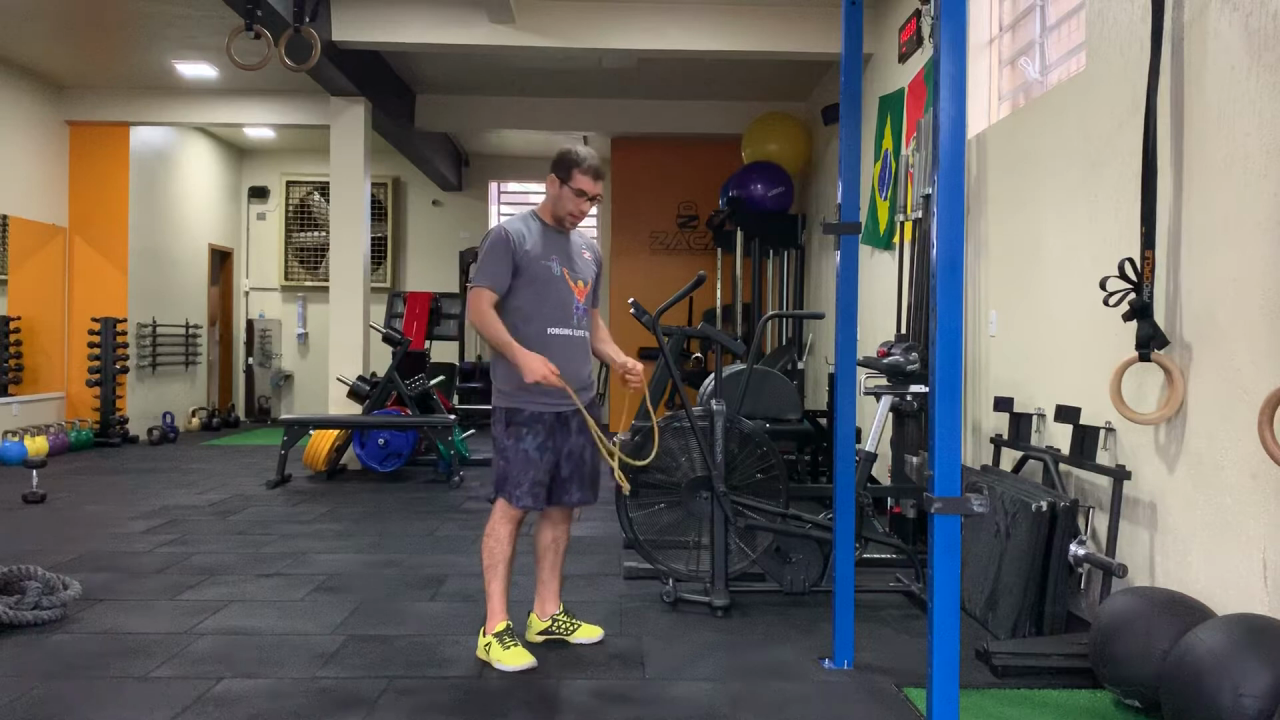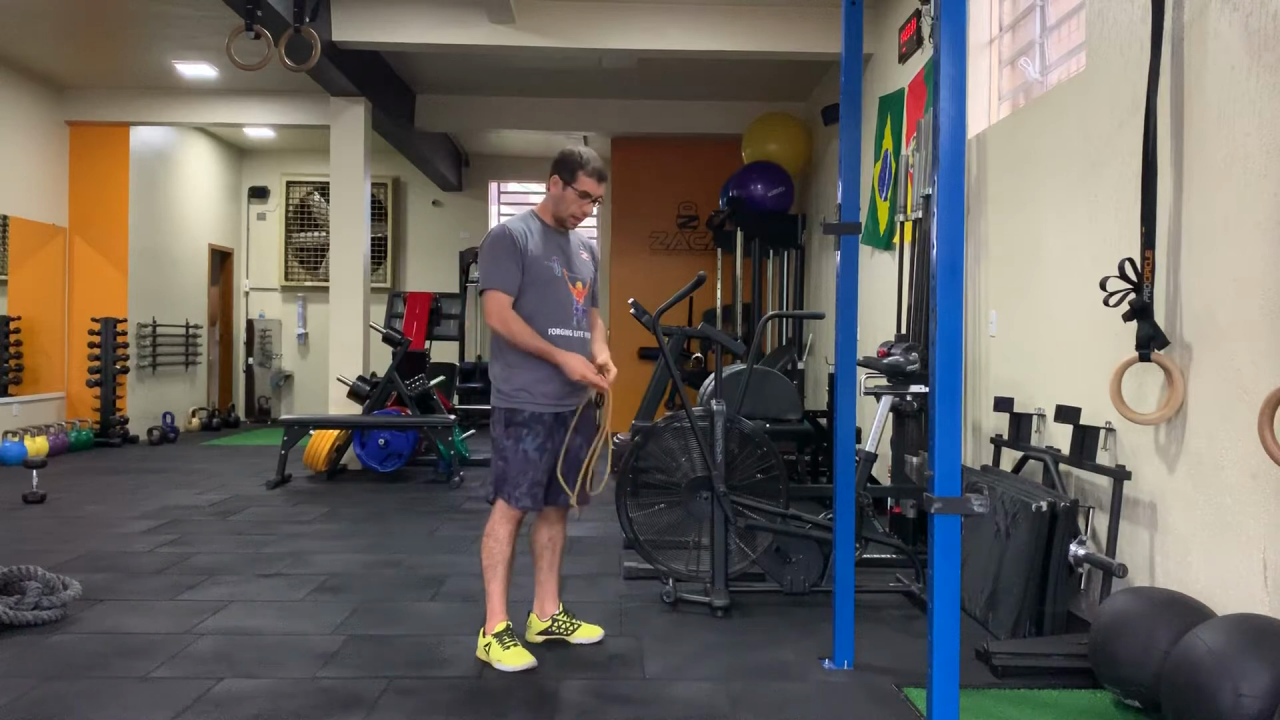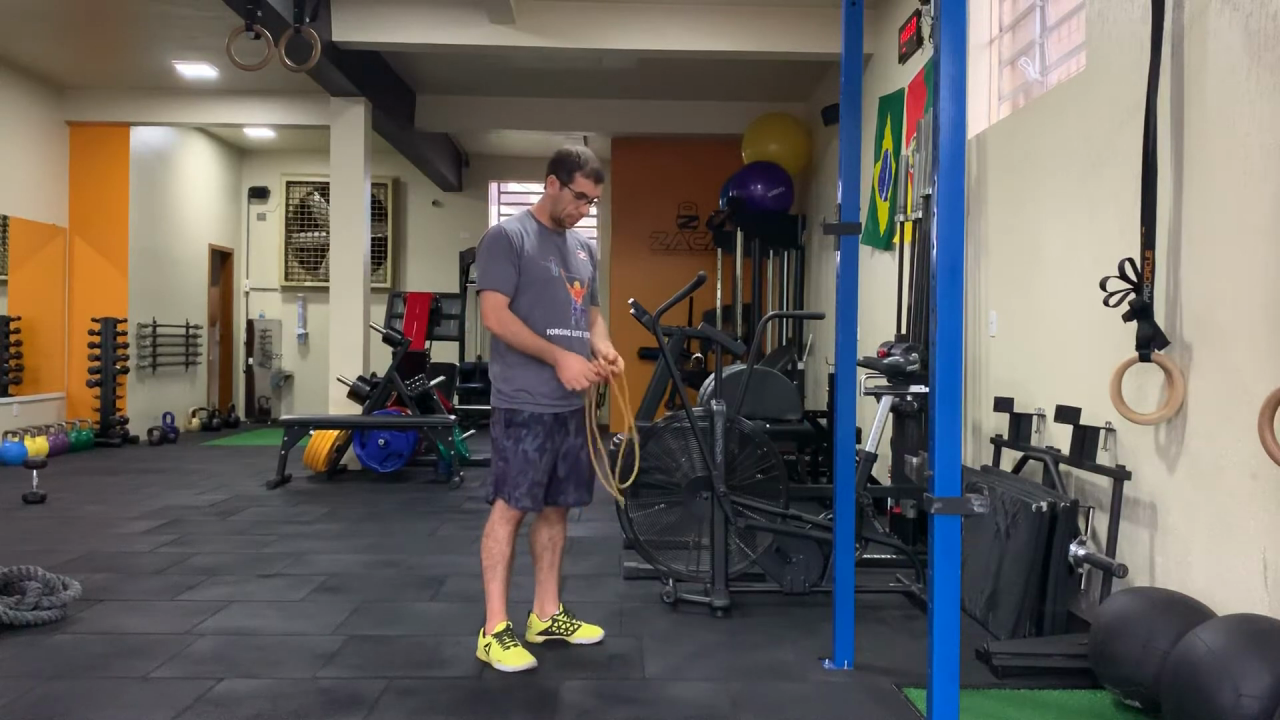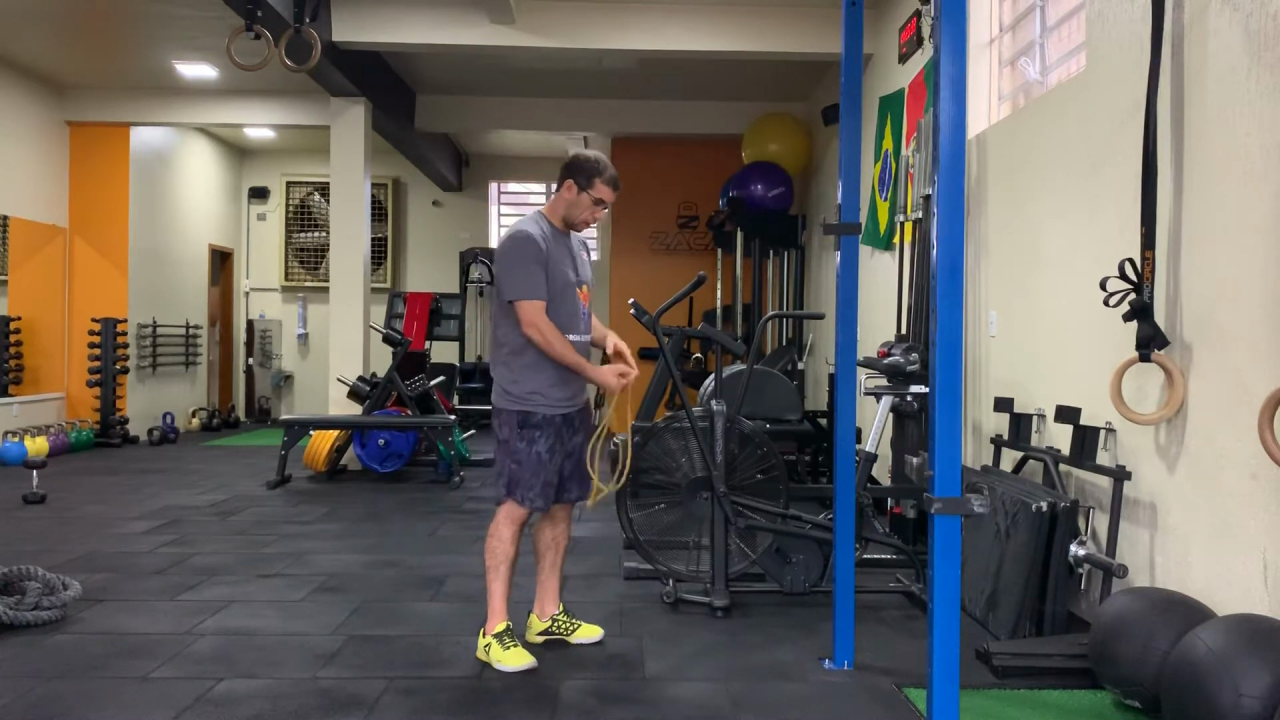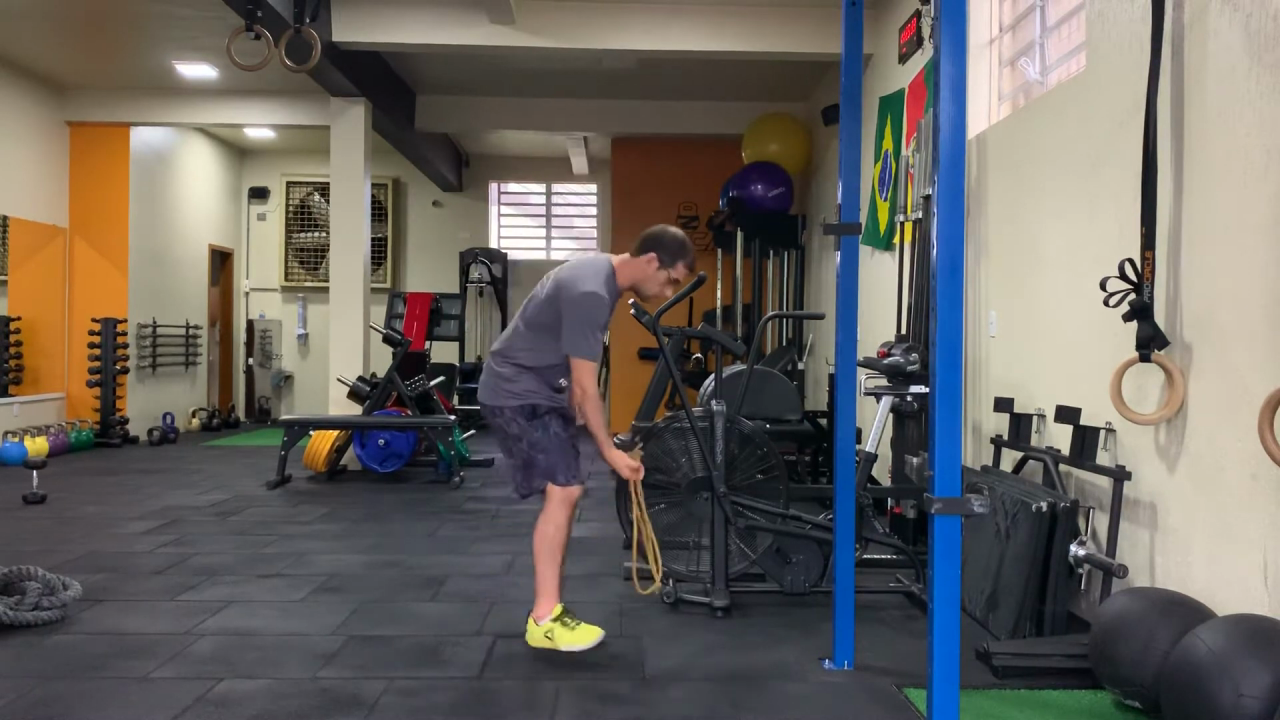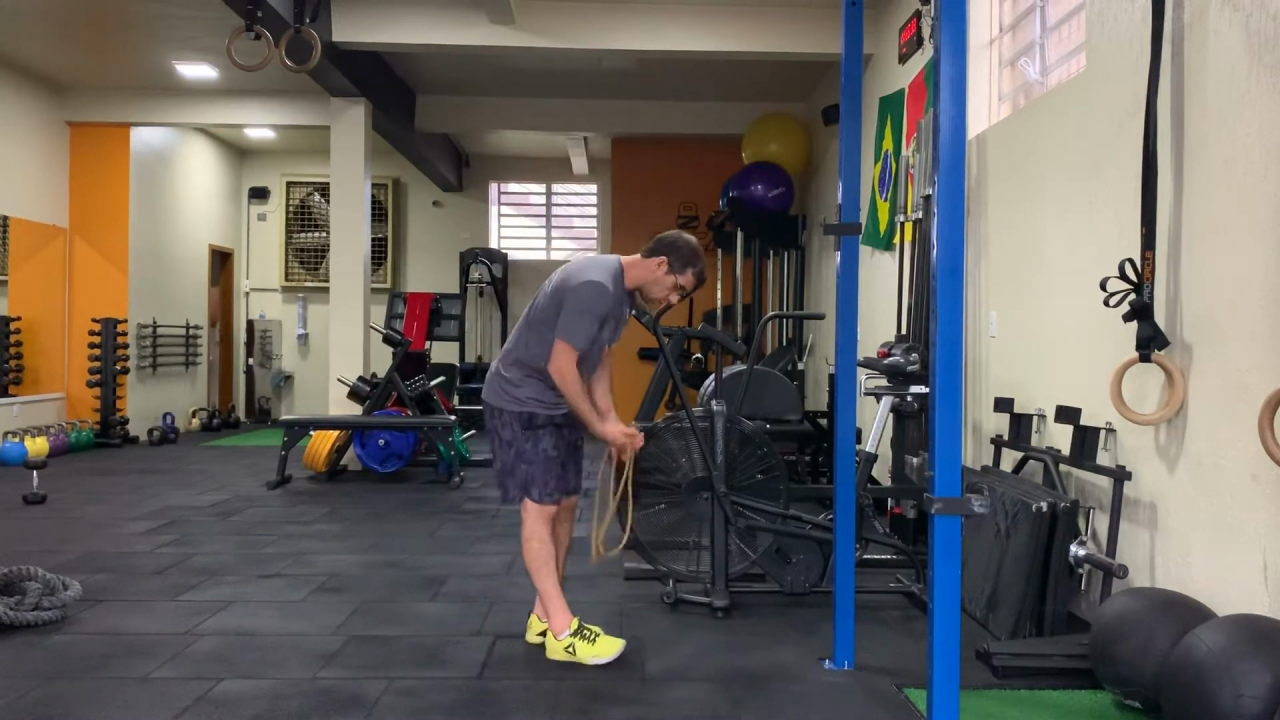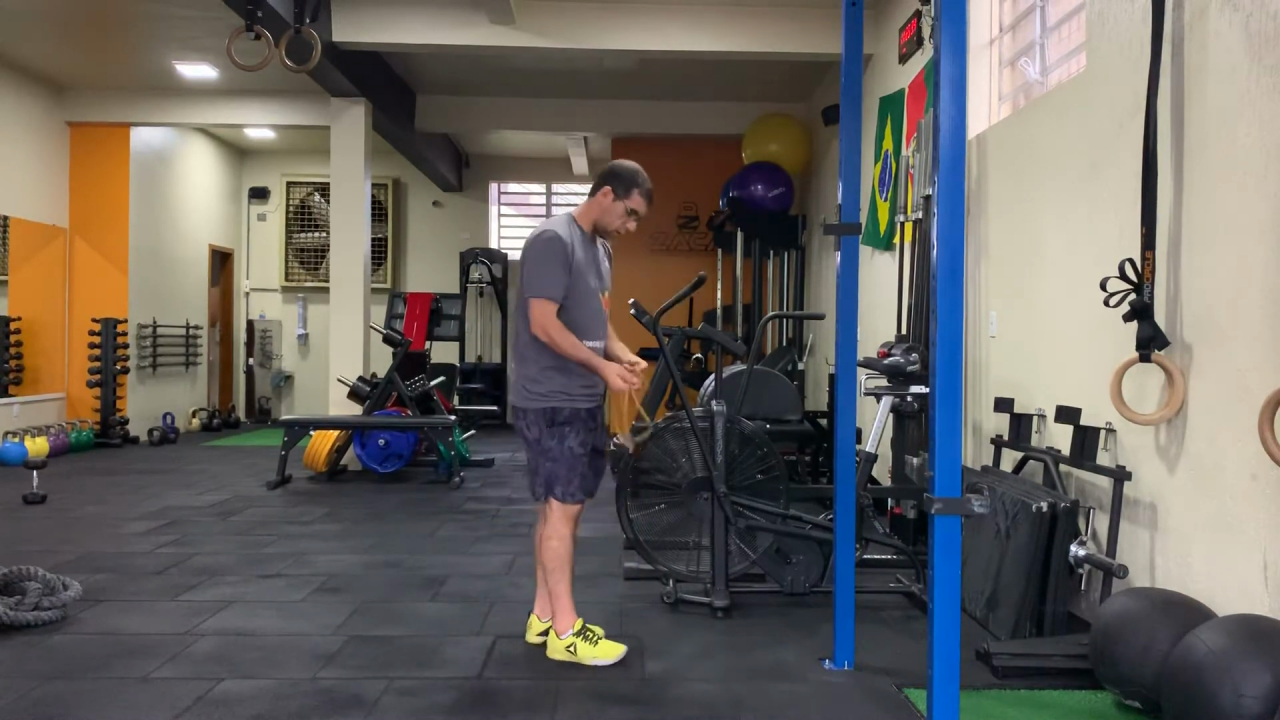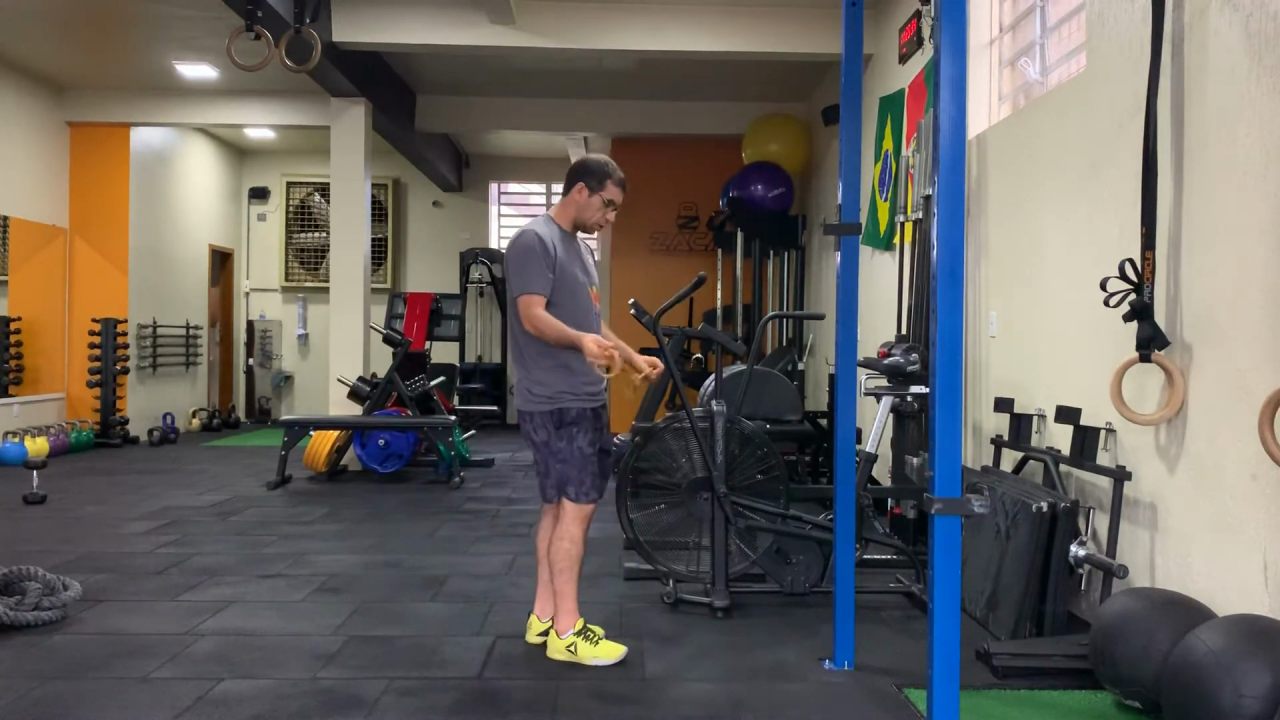
dt=0.5s
person 1, frame 1
left shoulder: (588, 249)
right shoulder: (509, 237)
right elbow: (480, 307)
left wrist: (616, 357)
right wrist: (520, 356)
left hip: (577, 402)
right hip: (525, 404)
left knee: (560, 508)
right knee: (511, 506)
left ankle: (547, 615)
right ankle: (494, 629)
person 1, frame 2
left shoulder: (586, 248)
right shoulder: (510, 237)
right elbow: (498, 313)
left wrist: (600, 354)
right wrist: (560, 357)
left hip: (573, 403)
right hip: (525, 403)
left knee: (556, 507)
right knee: (511, 507)
left ankle: (546, 614)
right ankle: (495, 628)
person 1, frame 3
left shoulder: (583, 248)
right shoulder: (507, 237)
right elbow: (495, 315)
left wrist: (602, 348)
right wrist: (558, 358)
left hip: (572, 404)
right hip: (524, 404)
left knee: (556, 507)
right knee: (510, 508)
left ankle: (546, 615)
right ankle: (494, 628)
person 1, frame 4
left shoulder: (577, 244)
right shoulder: (524, 240)
right elbow: (534, 324)
left wrist: (608, 336)
right wrist: (594, 373)
left hip: (570, 403)
right hip: (530, 404)
left knee: (560, 507)
right knee: (516, 509)
left ankle: (547, 614)
right ankle: (495, 630)
person 1, frame 5
left shoulder: (606, 277)
right shoulder: (590, 292)
right elbow: (584, 384)
right wrist: (609, 452)
left hip: (545, 394)
right hip: (516, 394)
left knee: (563, 496)
right knee: (563, 492)
left ankle: (546, 610)
right ankle: (547, 618)
person 1, frame 6
left shoulder: (622, 291)
right shoulder: (594, 286)
right elbow: (561, 366)
left wrist: (611, 419)
right wrist: (599, 428)
left hip: (555, 402)
right hip: (521, 401)
left knee: (564, 505)
right knee: (540, 509)
left ankle: (544, 616)
right ankle: (561, 631)
person 1, frame 7
left shoulder: (599, 248)
right shoulder: (552, 240)
right elbow: (543, 324)
left wrist: (624, 356)
right wrist: (602, 368)
left hip: (581, 400)
right hip: (550, 401)
left knee: (560, 505)
right knee: (563, 508)
left ankle: (545, 615)
right ankle: (564, 631)
person 1, frame 8
left shoulder: (581, 247)
right shoulder: (534, 241)
right elbow: (532, 316)
left wrist: (632, 356)
right wrist: (580, 341)
left hip: (583, 400)
right hip: (554, 403)
left knee: (559, 506)
right knee: (575, 508)
left ankle: (544, 616)
right ankle: (566, 632)
